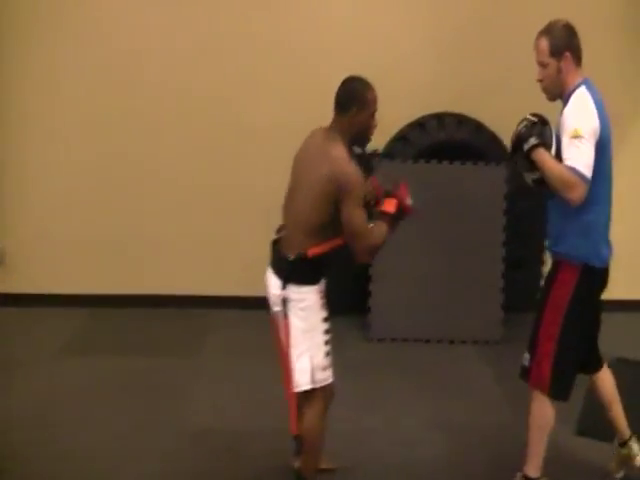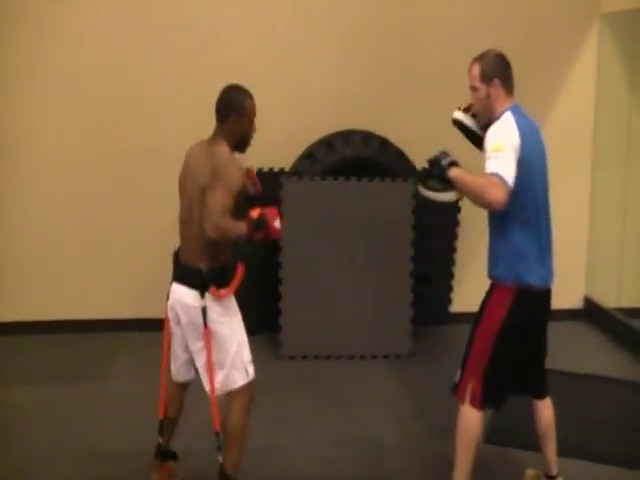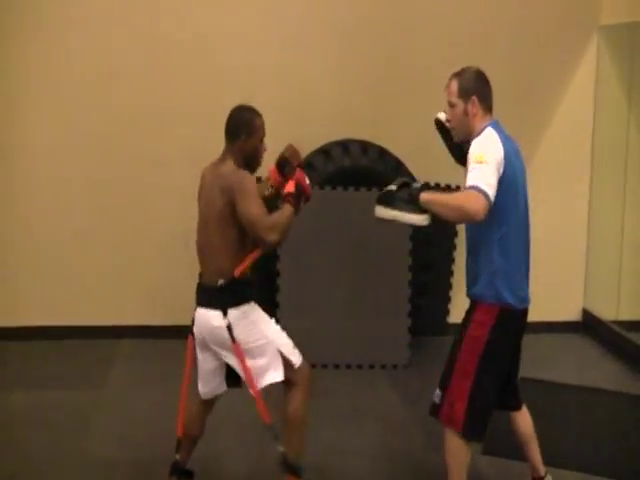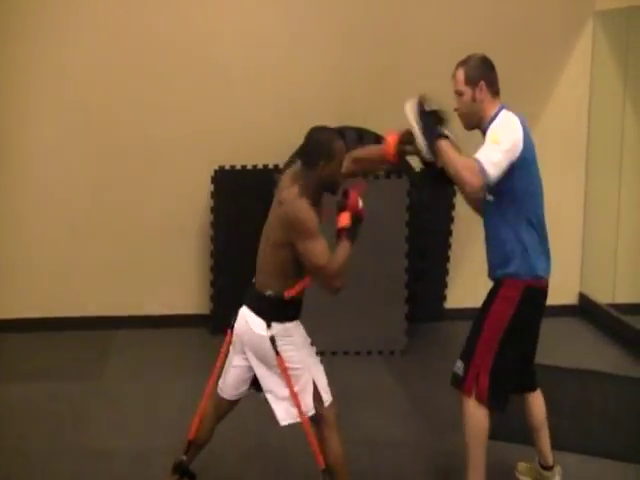
dt=0.5s
person 1, frame 1
left shoulder: (579, 108)
right shoulder: (584, 101)
left elbow: (575, 188)
left wrist: (534, 147)
right wrist: (541, 154)
left hip: (575, 258)
right hip: (589, 255)
left knee: (541, 370)
right knee: (586, 354)
person 1, frame 2
left shoulder: (504, 129)
right shoulder: (524, 126)
left elbow: (496, 195)
left wrist: (451, 169)
right wrist: (478, 136)
left hip: (513, 280)
right hip: (537, 279)
left knee: (471, 388)
right knee: (535, 383)
person 1, frame 3
left shoulder: (487, 145)
right shoulder: (503, 143)
left elbow: (475, 207)
left wrist: (416, 193)
right wrist: (457, 151)
left hip: (493, 298)
right hip: (510, 295)
left knee: (452, 406)
right knee: (506, 395)
person 1, frame 4
left shoulder: (508, 126)
right shoulder: (496, 130)
left elbow: (472, 181)
right elbow: (487, 204)
left wrist: (438, 136)
right wrist: (439, 150)
left hip: (518, 278)
right hip: (525, 275)
left knee: (475, 382)
right knee: (522, 378)
person 2, frame 1
left shoulder: (317, 139)
right shoulder: (345, 170)
right elbow: (363, 250)
left wrist: (365, 205)
right wrist: (392, 213)
left hip: (285, 269)
right hip: (299, 285)
left knee: (306, 377)
right knee: (318, 390)
person 2, frame 2
left shoulder: (197, 152)
right shoulder: (229, 166)
right elbow: (214, 227)
left wrist: (240, 196)
right wrist: (254, 224)
left hip: (181, 285)
right hip: (206, 293)
left knee: (181, 379)
right knee: (240, 391)
person 2, frame 3
left shoulder: (210, 174)
right shoulder: (238, 179)
right elbow: (268, 234)
left wrist: (277, 175)
right wrist: (294, 196)
left hip: (205, 307)
right hip: (233, 308)
left knee: (206, 396)
right knee: (298, 376)
person 2, frame 4
left shoulder: (295, 174)
right shoulder: (298, 211)
left elbow: (350, 163)
right elbow: (333, 281)
left wrist: (394, 147)
right wrist: (348, 229)
left hip: (251, 313)
right hip: (277, 325)
left knee: (223, 399)
right knee: (324, 418)
